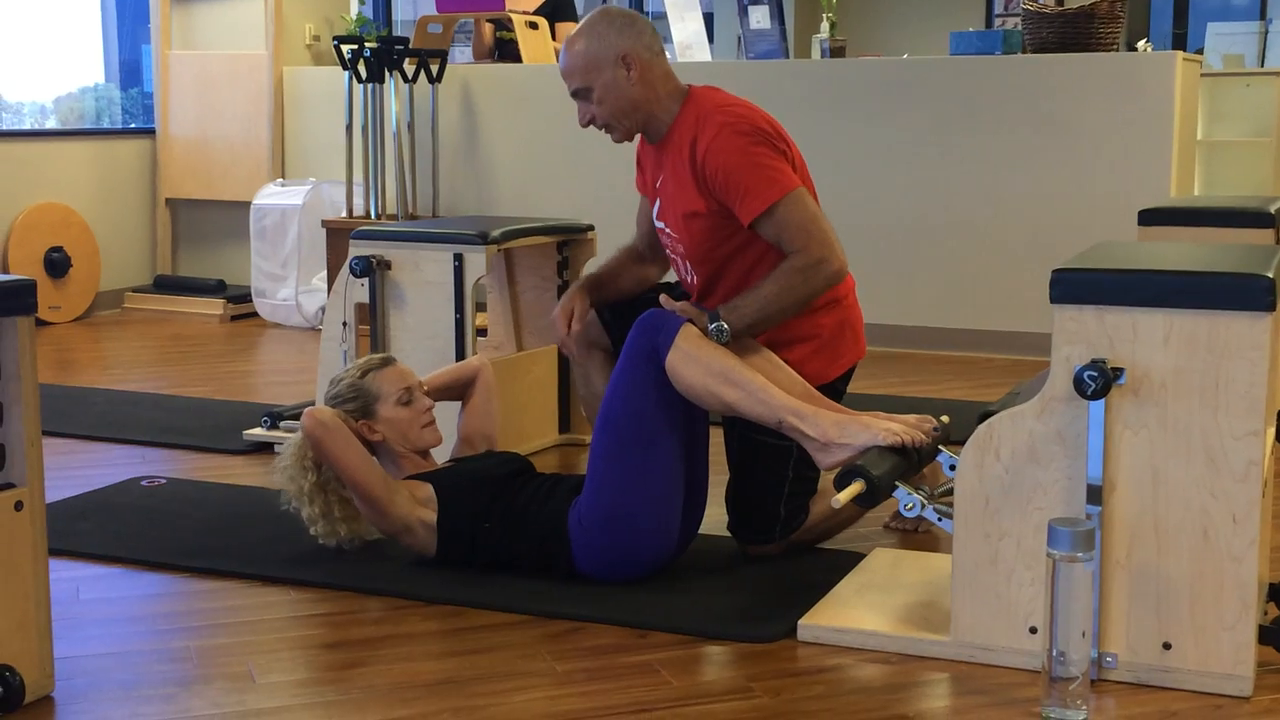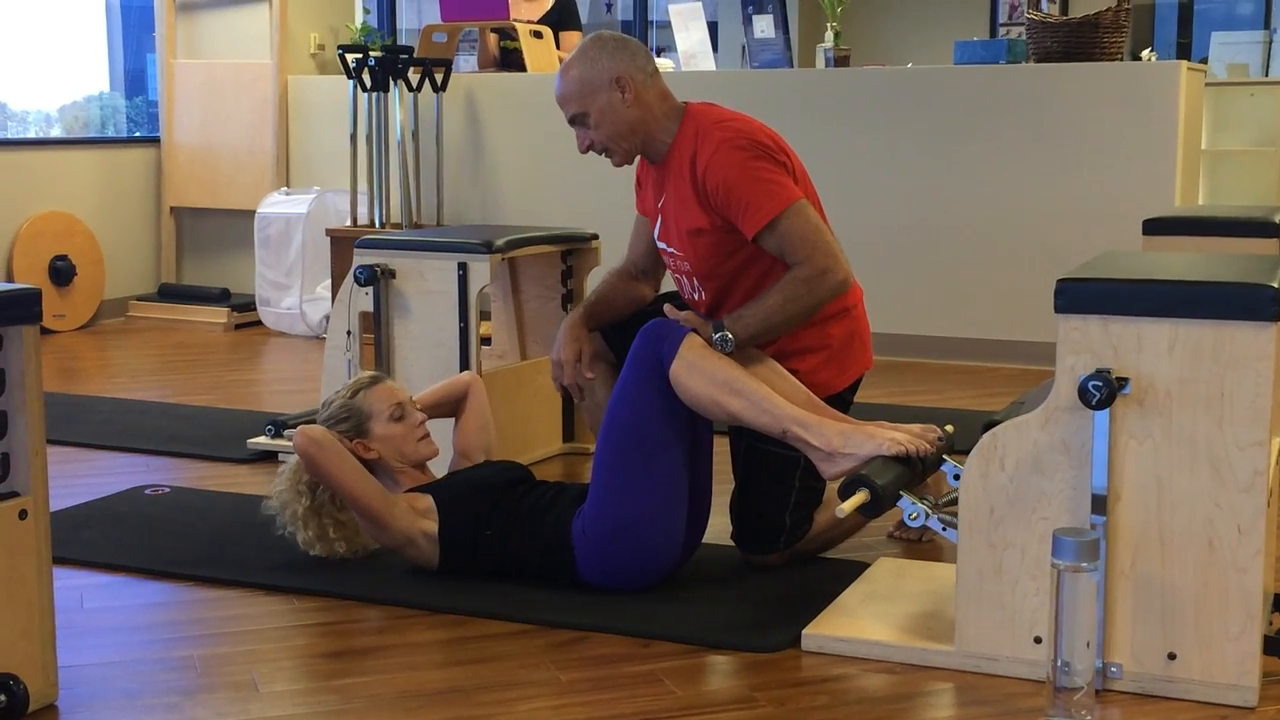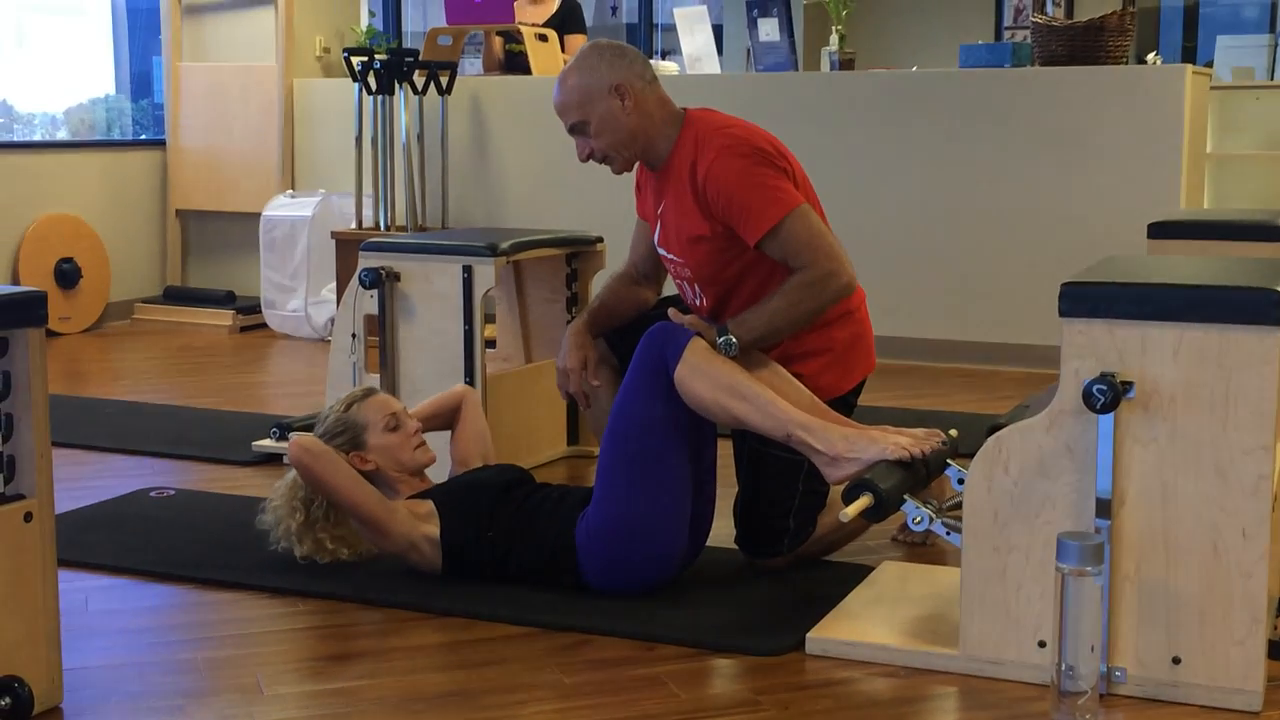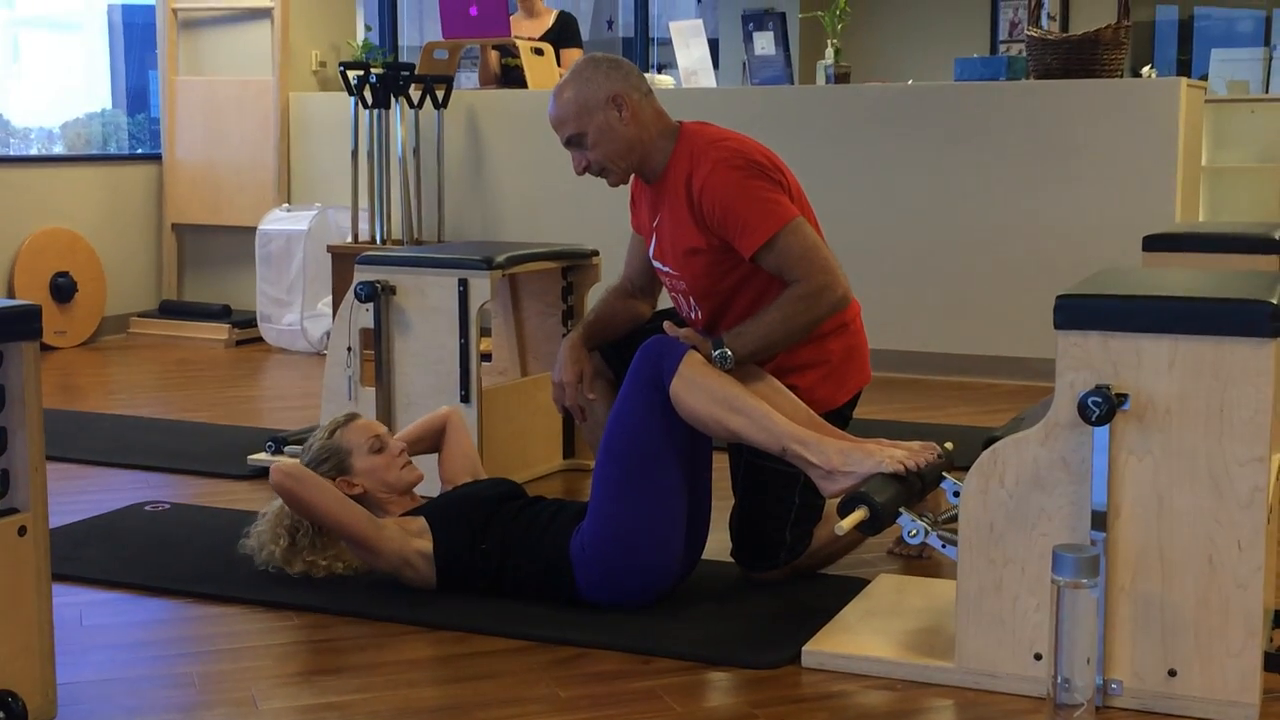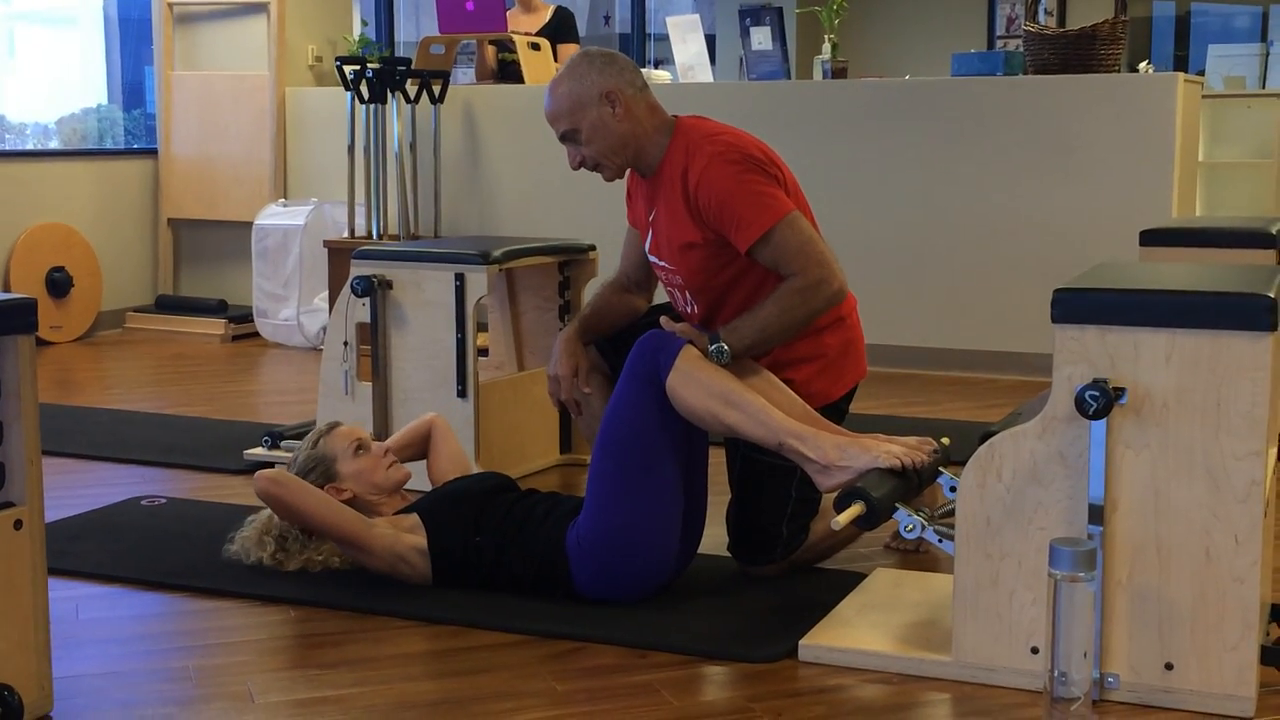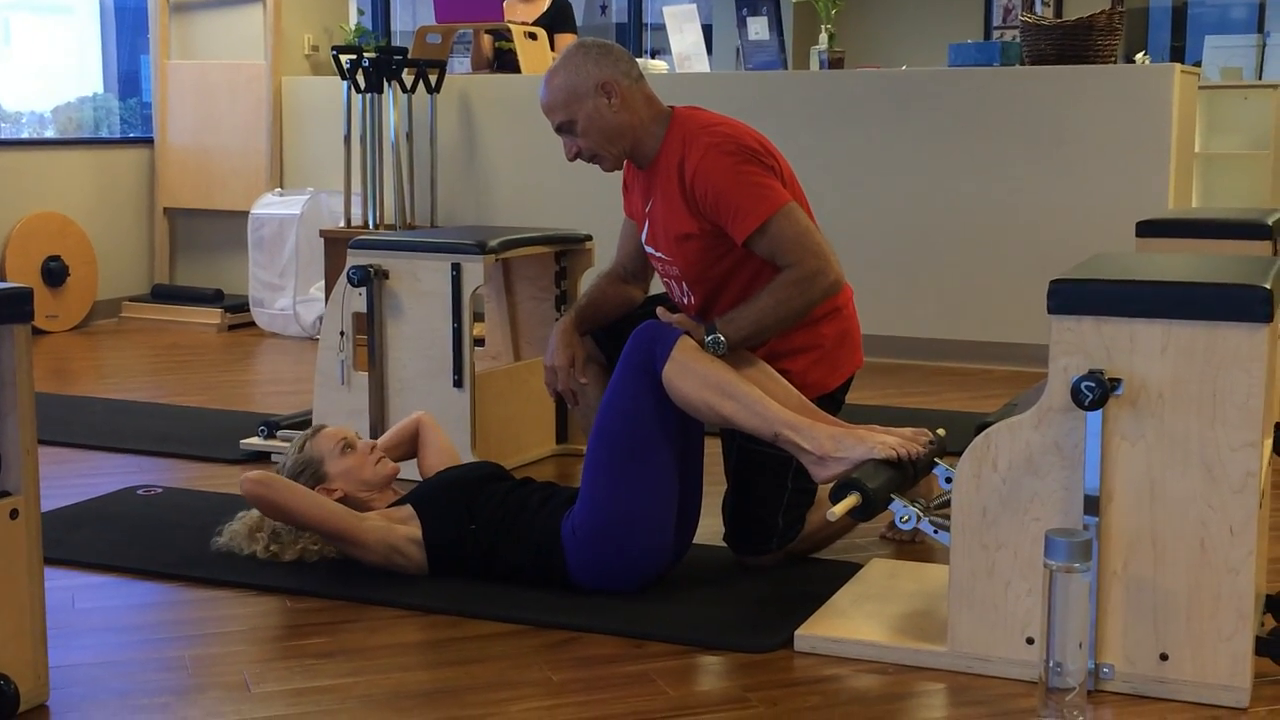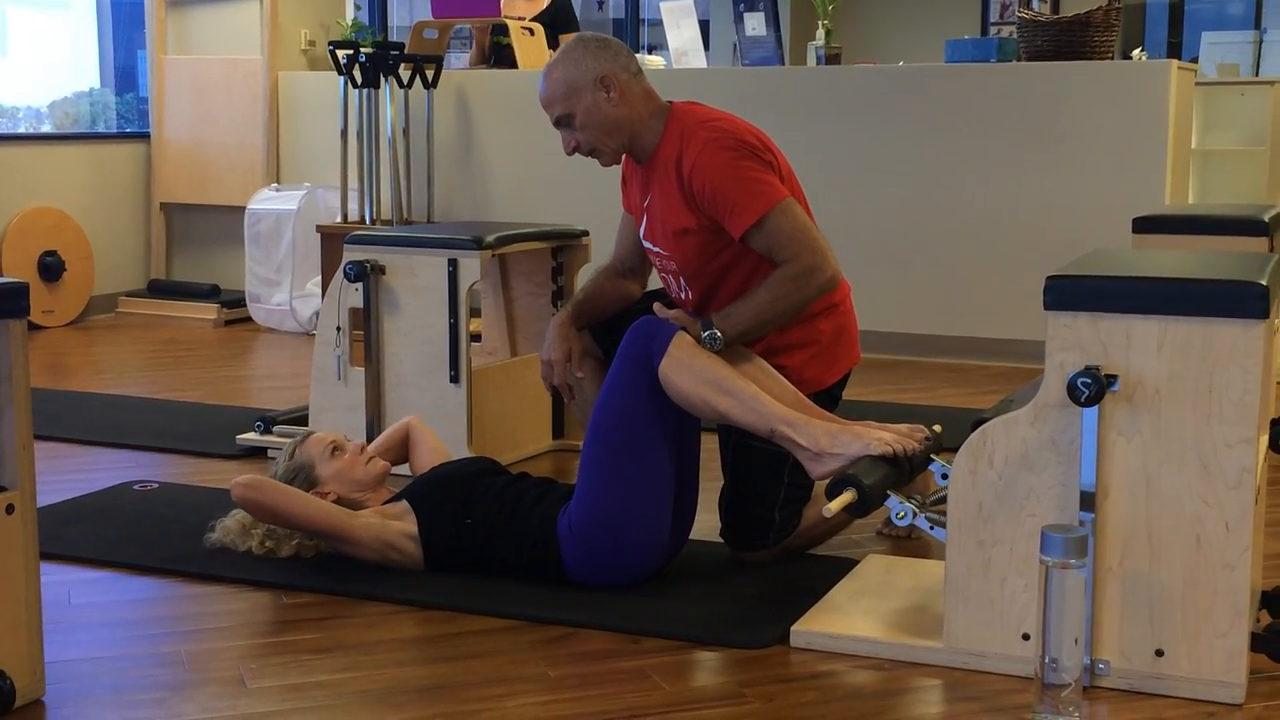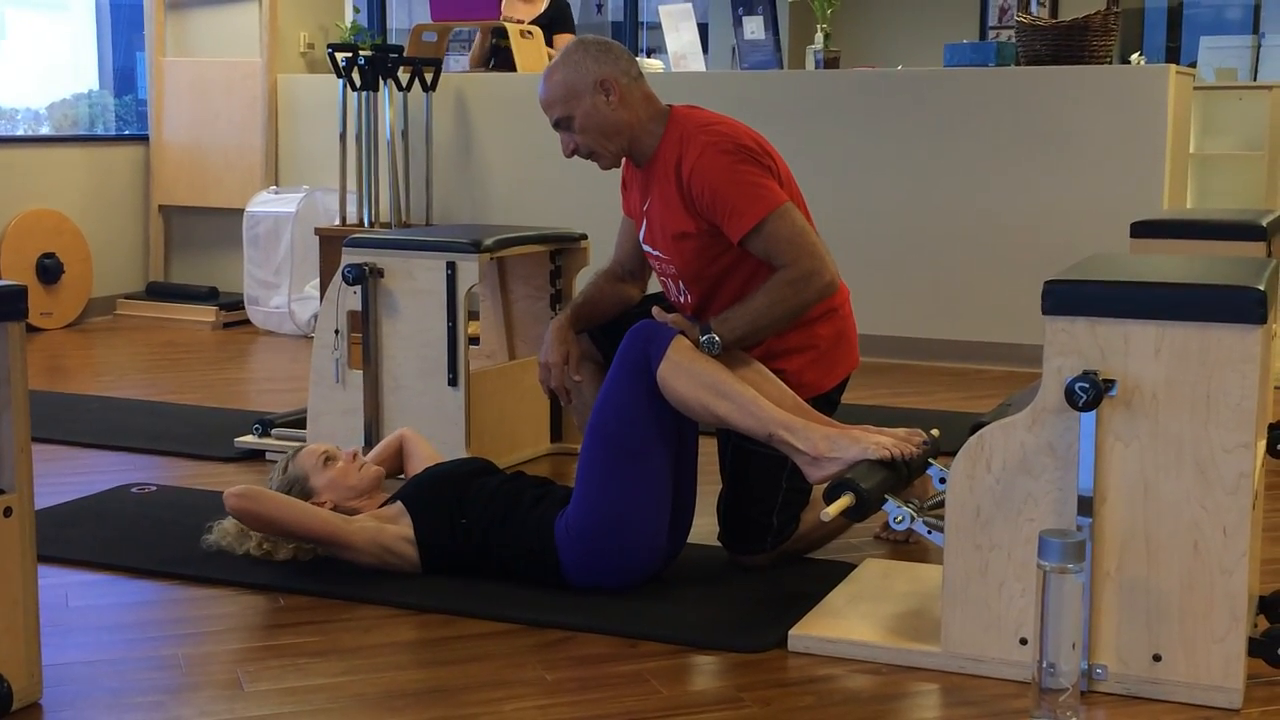
dt=0.5s
person 1, frame 1
left shoulder: (462, 466)
right shoulder: (400, 510)
left elbow: (478, 369)
right elbow: (315, 421)
left wrist: (414, 388)
right wrist: (386, 400)
left hip: (646, 525)
right hip: (606, 541)
left knee: (690, 329)
right knee: (654, 332)
left ankle: (843, 427)
right ankle: (821, 434)
person 1, frame 2
left shoulder: (460, 477)
right shoulder: (402, 521)
left elbow: (470, 382)
right elbow: (307, 438)
left wrist: (405, 402)
right wrist: (379, 421)
left hip: (654, 533)
right hip: (611, 547)
left knee: (696, 338)
right knee: (660, 341)
left ankle: (859, 442)
right ankle: (828, 442)
person 1, frame 3
left shoulder: (463, 486)
right shoulder: (403, 529)
left elbow: (464, 396)
right elbow: (301, 449)
left wrist: (405, 417)
right wrist: (368, 433)
left hip: (652, 539)
right hip: (615, 552)
left knee: (698, 343)
right knee: (664, 345)
left ankle: (847, 445)
right ankle: (829, 447)
person 1, frame 4
left shoulder: (452, 504)
right shoulder: (395, 546)
left elbow: (449, 416)
right elbow: (283, 474)
left wrist: (391, 443)
right wrist: (360, 460)
left hip: (651, 549)
right hip: (609, 565)
left knee: (698, 354)
right knee: (660, 359)
left ankle: (845, 455)
right ankle: (826, 460)
person 1, frame 5
left shoulder: (443, 504)
right shoulder: (387, 545)
left elbow: (434, 421)
right elbow: (268, 481)
left wrist: (380, 453)
right wrist: (348, 467)
left hip: (646, 546)
right hip: (606, 560)
left knee: (696, 349)
right knee: (657, 354)
left ankle: (839, 450)
right ankle: (825, 455)
person 1, frame 6
left shoulder: (434, 496)
right shoulder: (381, 534)
left elbow: (421, 420)
right elbow: (254, 482)
left wrist: (376, 454)
right wrist: (329, 468)
left hip: (635, 534)
right hip: (600, 550)
left knee: (697, 338)
right knee: (652, 343)
left ankle: (835, 440)
right ankle: (818, 446)
person 1, frame 7
left shoulder: (427, 493)
right shoulder: (375, 532)
left elbow: (412, 423)
right elbow: (246, 487)
left wrist: (371, 458)
right wrist: (331, 476)
left hip: (633, 532)
right hip: (597, 547)
left knee: (688, 337)
right knee: (649, 339)
left ankle: (829, 436)
right ankle: (815, 443)
person 1, frame 8
left shoulder: (421, 498)
right shoulder: (373, 535)
left elbow: (405, 433)
right elbow: (240, 500)
left wrist: (369, 468)
right wrist: (313, 483)
left hip: (632, 533)
right hip: (595, 549)
left knee: (688, 339)
right knee: (647, 343)
left ankle: (829, 440)
right ankle: (813, 446)
person 2, frame 1
left shoulder: (727, 136)
right shoulder: (654, 138)
left elbow: (822, 264)
right elbow: (647, 253)
left wrist: (715, 326)
right wrist: (583, 290)
left hip: (794, 345)
right hip: (725, 320)
left knee: (763, 537)
right knee: (589, 326)
person 2, frame 2
left shoulder: (726, 150)
right shoulder: (653, 158)
left elbow: (826, 273)
right elbow: (639, 276)
left wrist: (719, 337)
right wrist: (578, 319)
left hip: (801, 355)
right hip: (731, 334)
left knee: (767, 547)
right knee: (593, 340)
person 2, frame 3
left shoulder: (726, 157)
right shoulder: (653, 162)
left elbow: (832, 277)
right elbow: (640, 279)
left wrist: (723, 339)
right wrist: (582, 328)
left hip: (804, 357)
right hip: (730, 333)
left knee: (769, 549)
right knee: (597, 348)
person 2, frame 4
left shoulder: (723, 170)
right shoulder: (647, 177)
left elbow: (826, 290)
right elbow: (635, 293)
left wrist: (719, 353)
right wrist: (577, 341)
left hip: (800, 371)
right hip: (725, 346)
left knee: (765, 562)
right knee: (592, 361)
person 2, frame 5
left shoulder: (717, 164)
right shoulder: (642, 170)
left elbow: (822, 284)
right elbow: (630, 287)
left wrist: (714, 345)
right wrist: (572, 335)
left hip: (796, 364)
right hip: (719, 342)
left knee: (761, 555)
right knee: (585, 355)
person 2, frame 6
left shoulder: (714, 154)
right shoulder: (639, 161)
left elbow: (819, 275)
right elbow: (626, 278)
left wrist: (711, 338)
right wrist: (569, 326)
left hip: (792, 356)
right hip: (716, 330)
left knee: (757, 546)
right knee: (583, 345)
person 2, frame 7
left shoulder: (711, 150)
right shoulder: (638, 155)
left elbow: (816, 271)
right elbow: (624, 273)
left wrist: (707, 333)
right wrist: (566, 320)
left hip: (789, 352)
right hip: (713, 327)
left knee: (753, 541)
right knee: (579, 341)
person 2, frame 8
left shoulder: (711, 154)
right shoulder: (639, 160)
left elbow: (815, 276)
right elbow: (625, 277)
left wrist: (706, 337)
right wrist: (565, 321)
left hip: (788, 355)
right hip: (715, 329)
left knee: (753, 546)
right knee: (577, 343)
